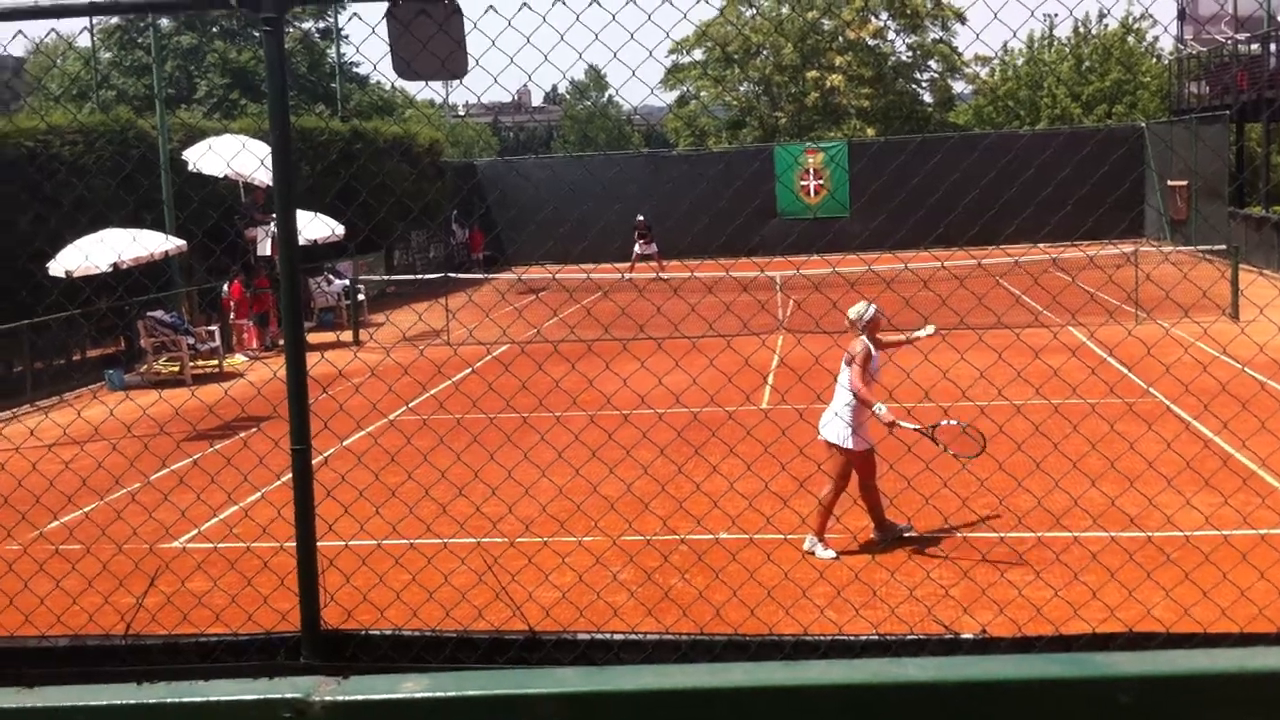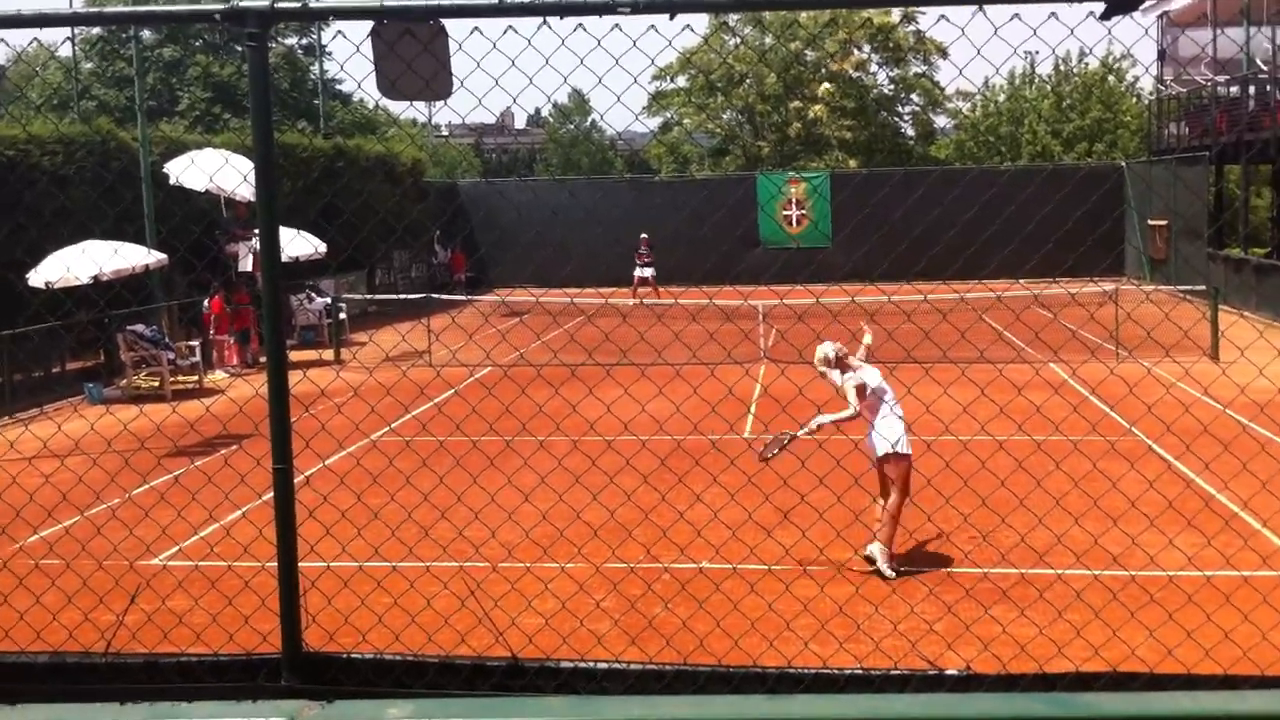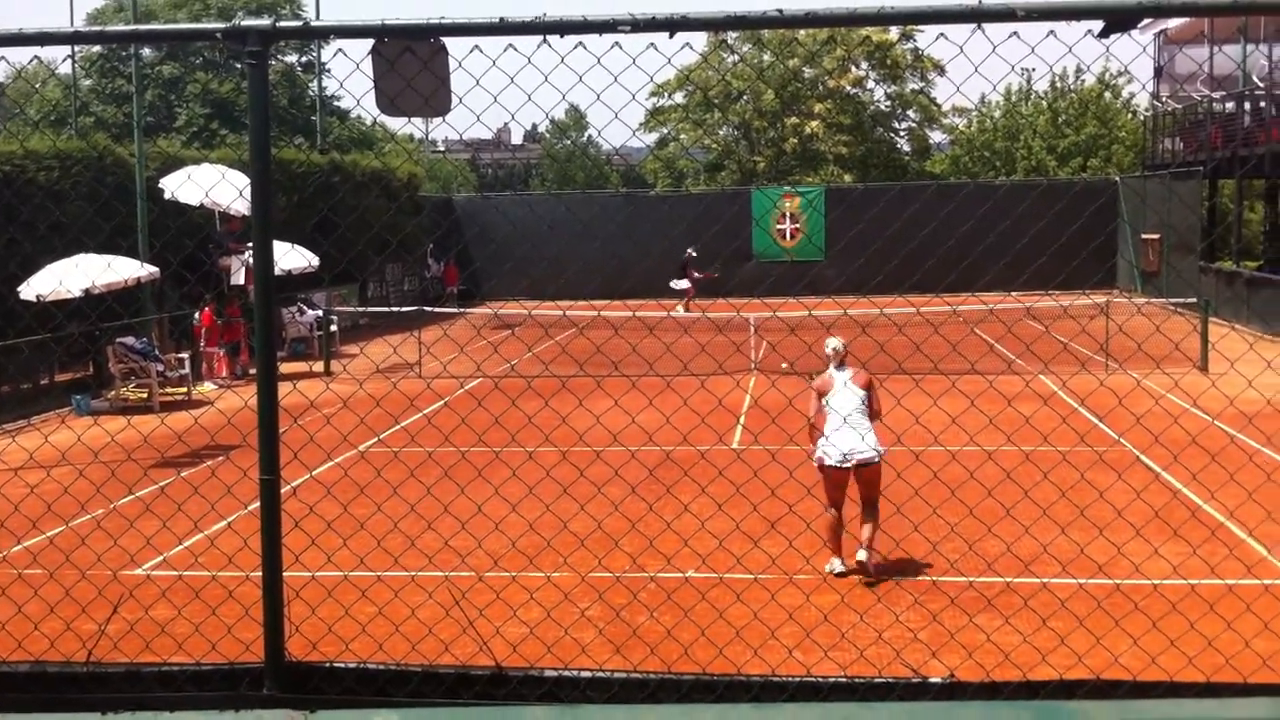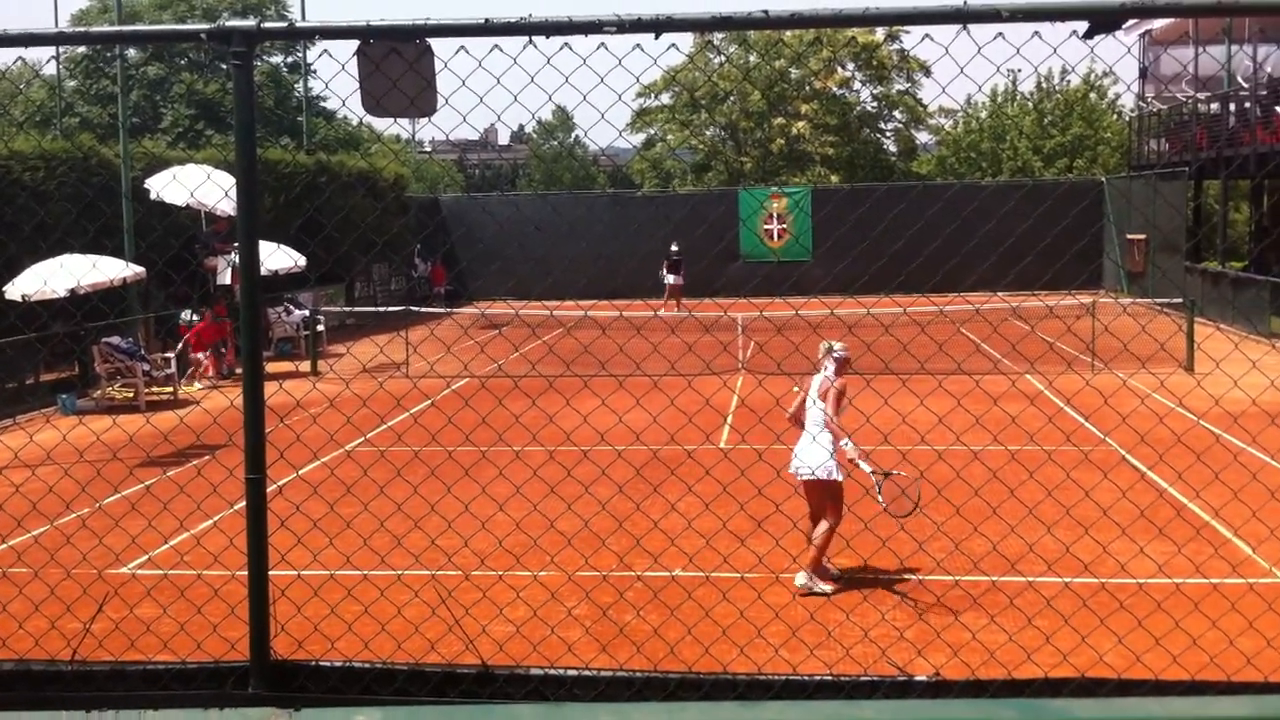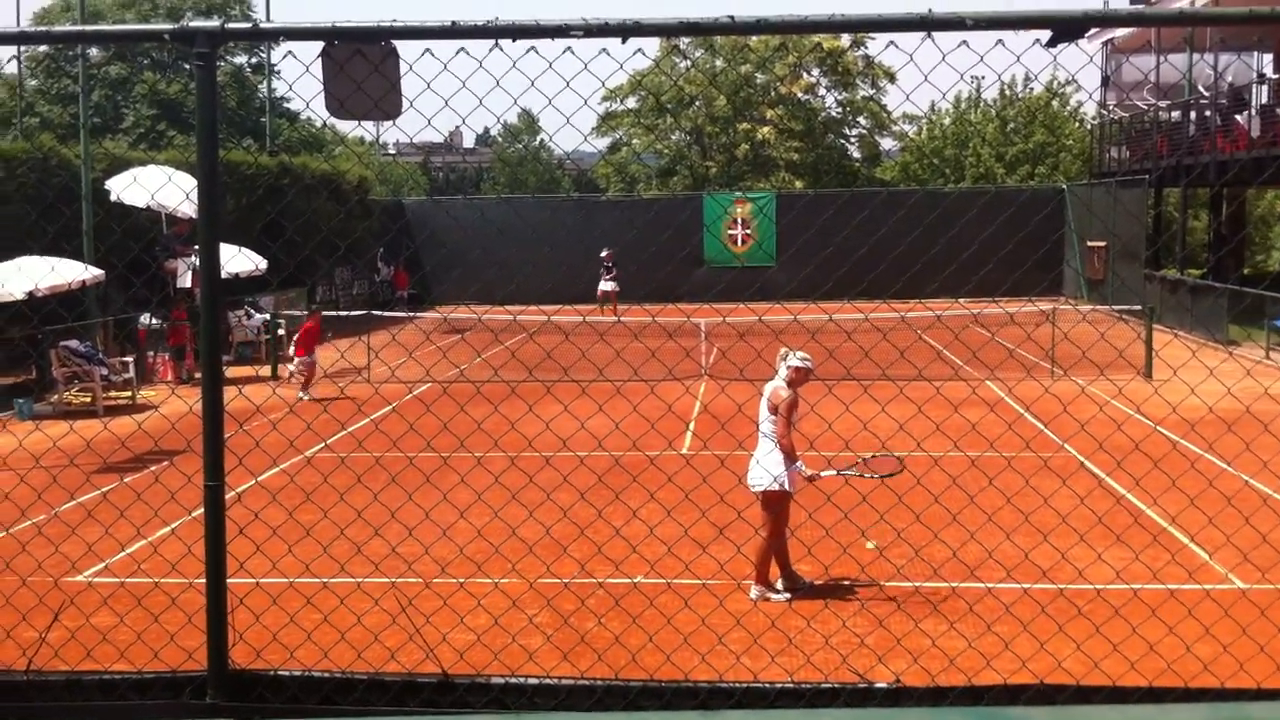
dt=1s
person 1, frame 1
left shoulder: (872, 343)
right shoulder: (860, 347)
left elbow: (898, 340)
right elbow: (857, 385)
left wrist: (919, 334)
right wrist: (879, 409)
left hip: (856, 423)
right hip: (843, 424)
left knee: (868, 477)
right knee: (839, 482)
left ankle: (882, 526)
right ankle: (815, 539)
person 1, frame 2
left shoulder: (854, 363)
right shoulder: (850, 380)
left elbow: (866, 344)
right elbow: (854, 410)
right wrist: (826, 419)
left hip: (886, 436)
right hip: (889, 436)
left knee: (889, 495)
right knee: (898, 493)
left ankle: (877, 547)
right ankle: (881, 550)
person 1, frame 3
left shoulder: (820, 382)
right shoulder: (864, 377)
left elbow: (814, 420)
right elbow: (876, 412)
left wrist: (817, 446)
left hip: (834, 448)
right hip: (866, 446)
left knee: (834, 506)
right knee: (869, 503)
left ankle: (837, 560)
right ankle: (865, 551)
person 1, frame 4
left shoulder: (813, 382)
right shoulder: (836, 383)
left elbow: (793, 415)
right elbow: (830, 418)
right wrist: (848, 445)
left hip: (805, 453)
right hip: (822, 457)
left knee: (818, 515)
right knee: (831, 518)
left ankle: (817, 566)
right ankle: (807, 575)
person 1, frame 5
left shoulder: (773, 387)
right shoulder: (785, 395)
right elbow: (783, 437)
right wrist: (800, 467)
left hip: (768, 465)
right hip: (773, 469)
left knee: (779, 527)
right knee: (771, 530)
left ankle: (787, 577)
right ankle: (760, 586)
